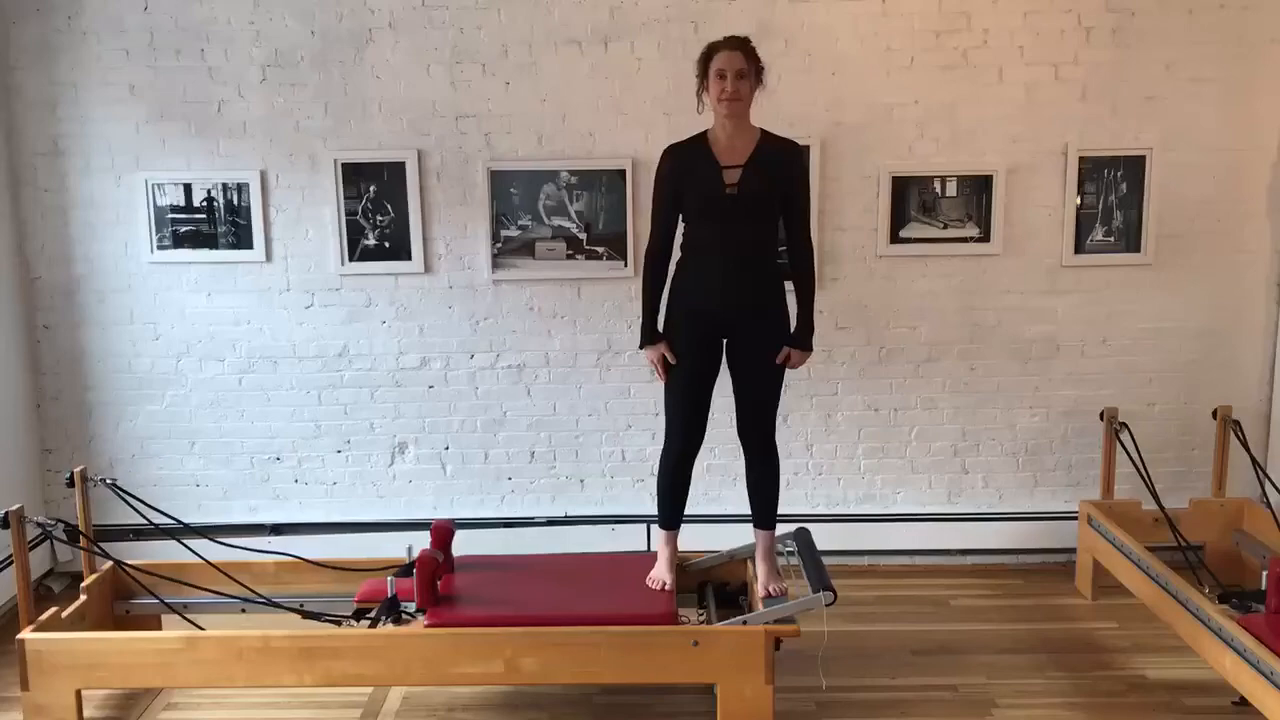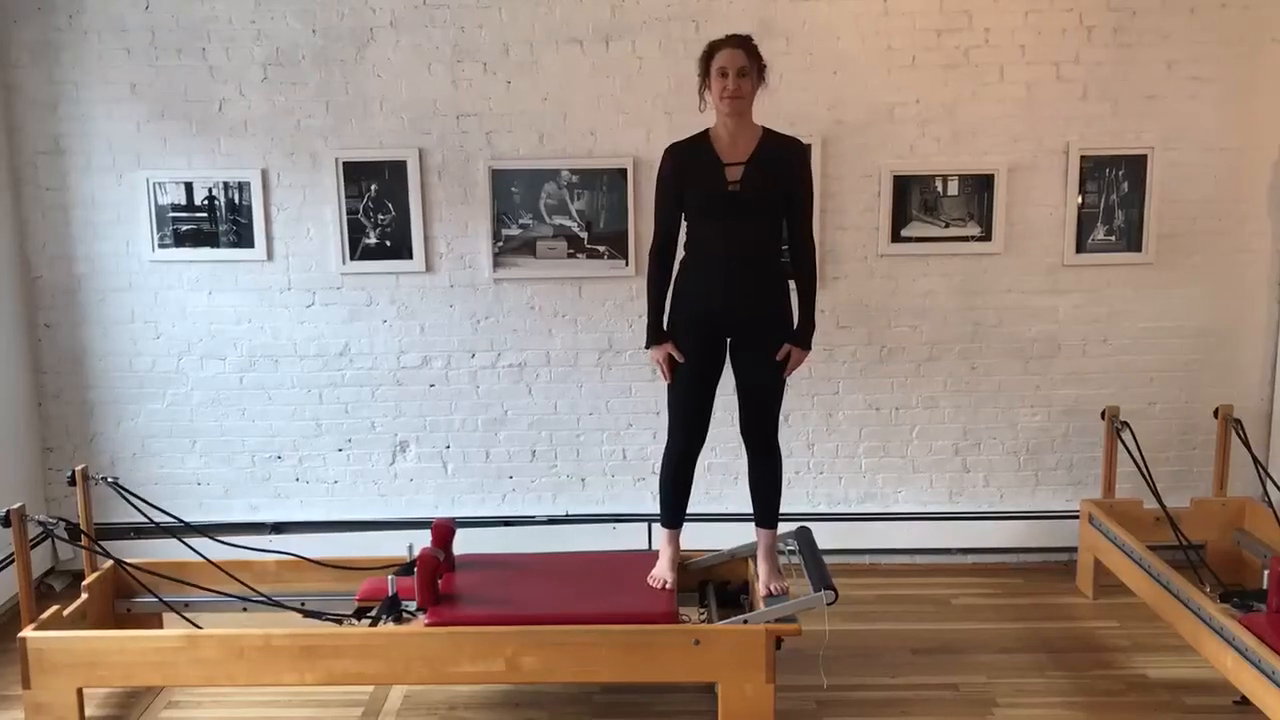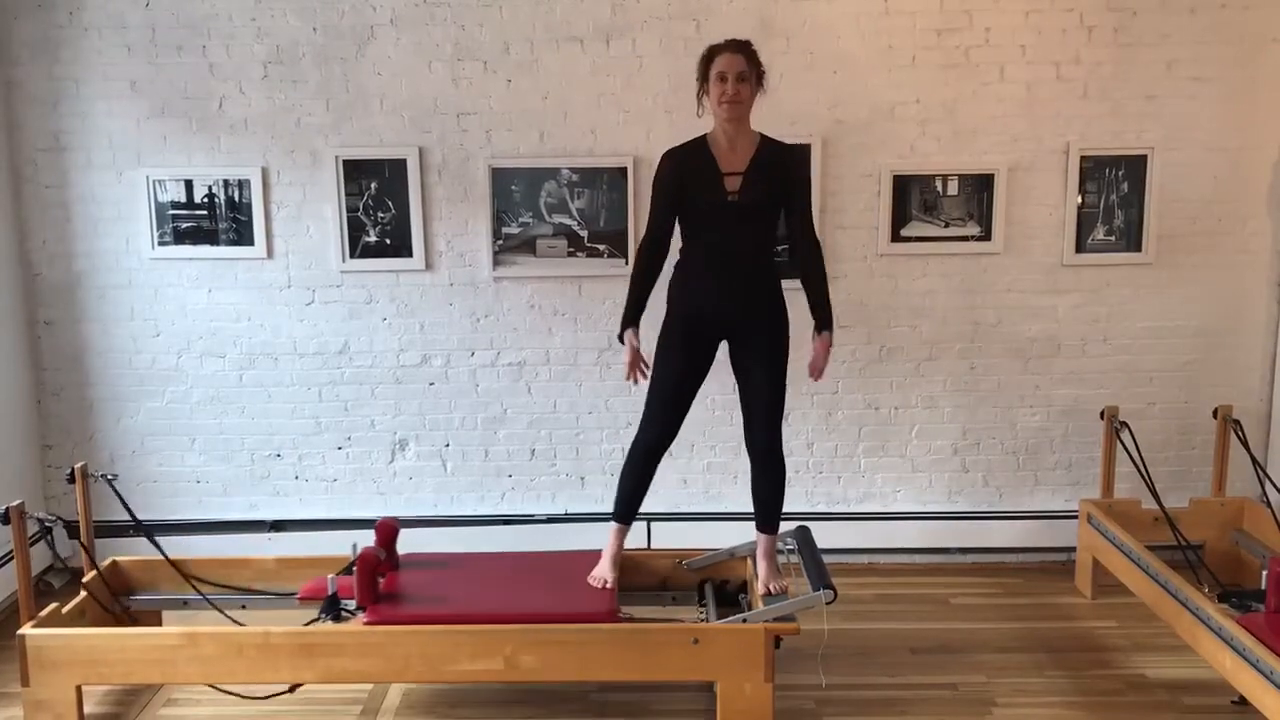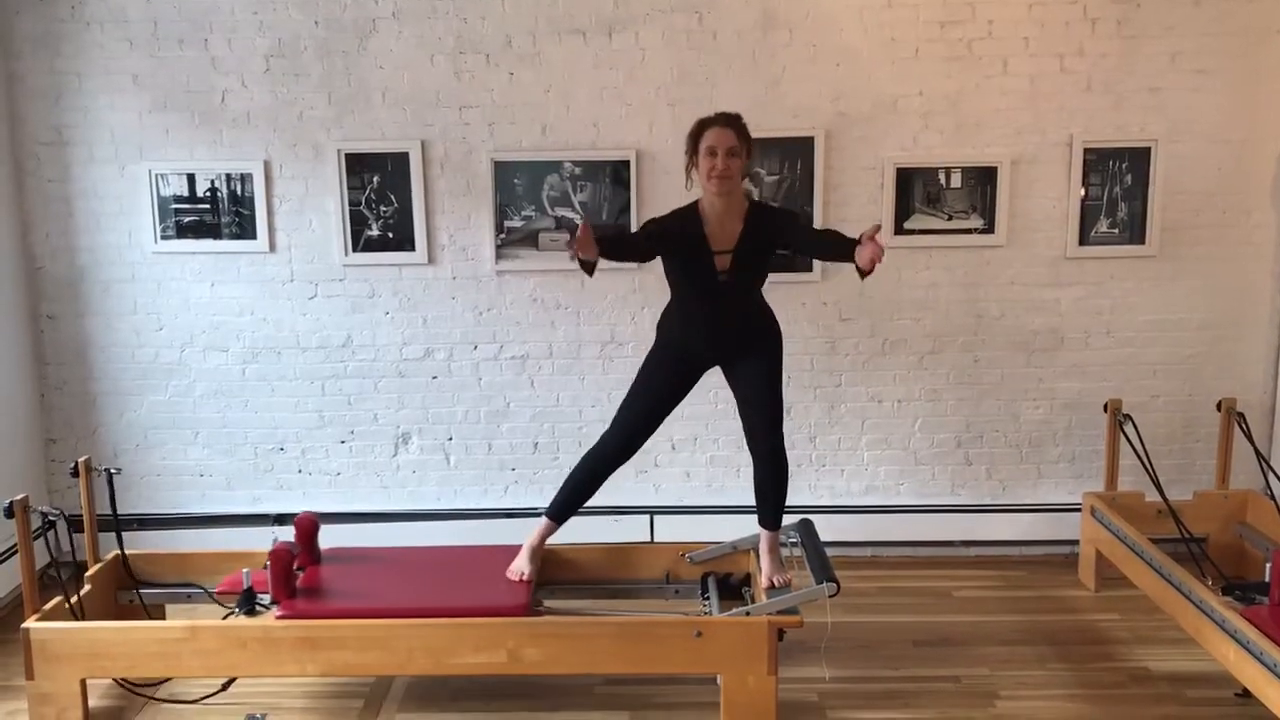
dt=0.7s
person 1, frame 1
left shoulder: (785, 156)
right shoulder: (679, 158)
left elbow: (800, 246)
right elbow: (658, 246)
left wrist: (804, 329)
right wrist: (649, 330)
left hip: (760, 311)
right hip: (693, 310)
left knee: (758, 435)
right knee: (682, 436)
left ankle: (765, 556)
right ankle: (667, 551)
person 1, frame 2
left shoulder: (788, 154)
right shoulder: (681, 157)
left elbow: (802, 245)
right elbow: (662, 246)
left wrist: (804, 328)
right wrist: (655, 330)
left hip: (764, 309)
right hip: (696, 309)
left knee: (761, 434)
right knee: (685, 435)
left ankle: (766, 555)
right ankle: (669, 549)
person 1, frame 3
left shoulder: (785, 161)
right shoulder: (679, 162)
left elbow: (804, 243)
right elbow: (655, 242)
left wrist: (822, 324)
right wrist: (630, 323)
left hip: (760, 314)
right hip: (692, 311)
left knee: (764, 438)
right knee: (655, 430)
left ankle: (766, 556)
right ankle: (614, 546)
person 1, frame 4
left shoulder: (770, 221)
right shoulder: (673, 228)
left elbow: (816, 241)
right elbow: (633, 246)
left wrist: (858, 251)
right wrist: (593, 247)
left hip: (752, 344)
right hip: (681, 344)
left knee: (768, 444)
right knee: (617, 442)
left ankle: (769, 549)
right ankle: (536, 539)
